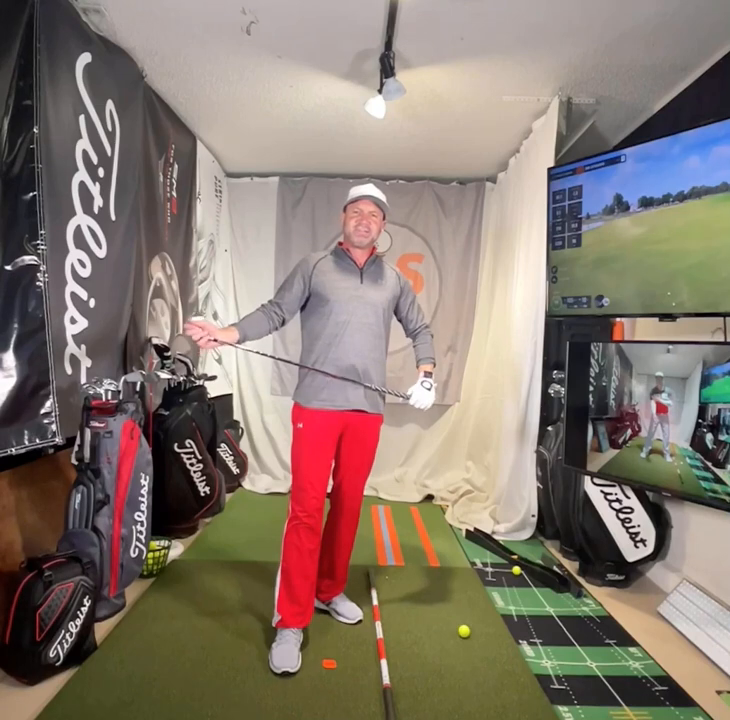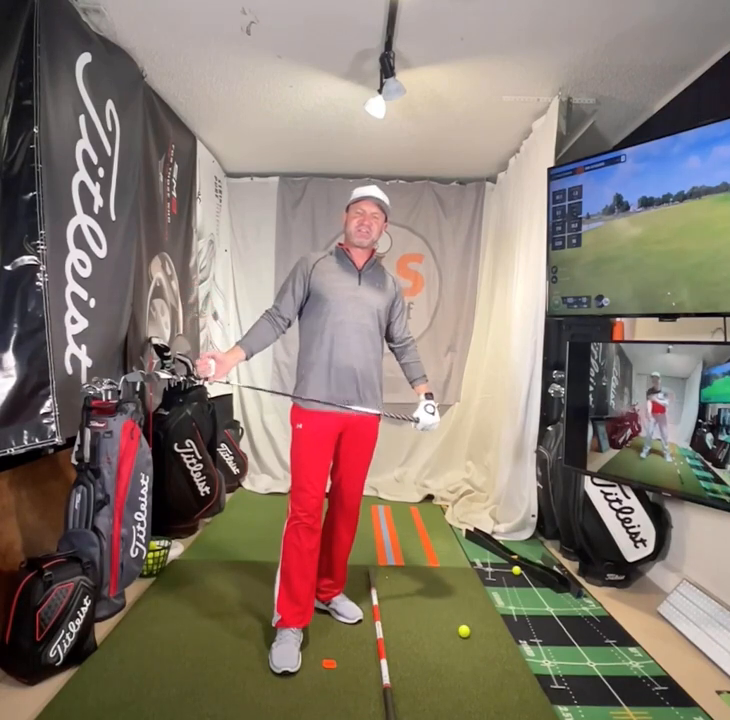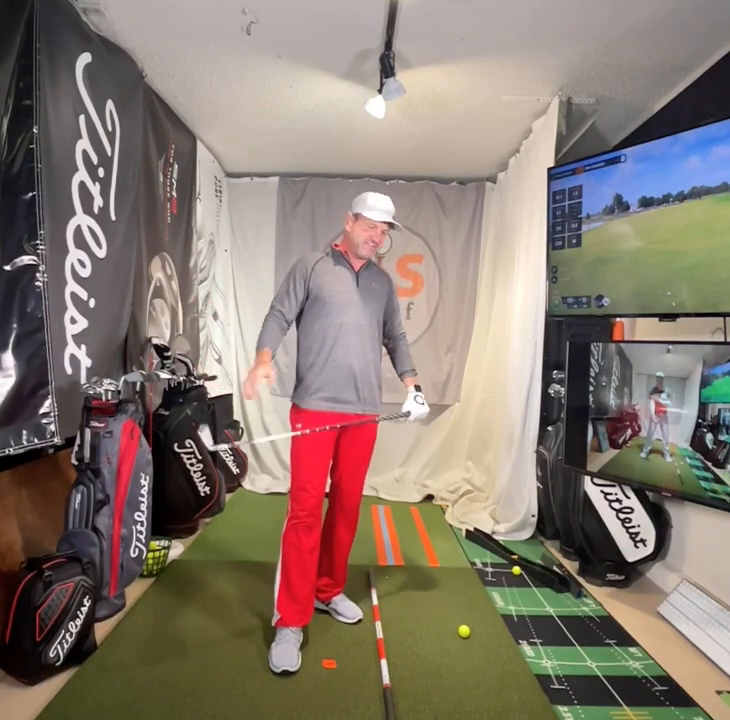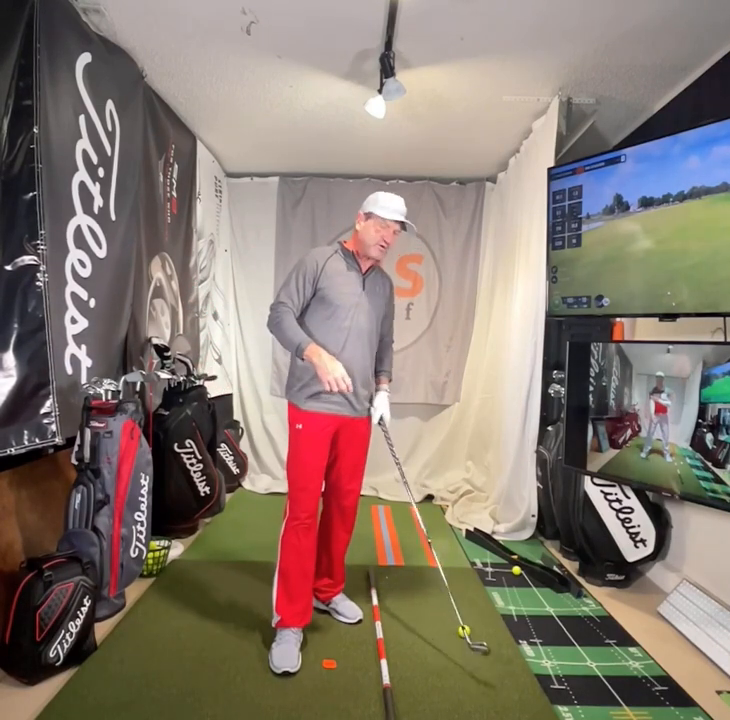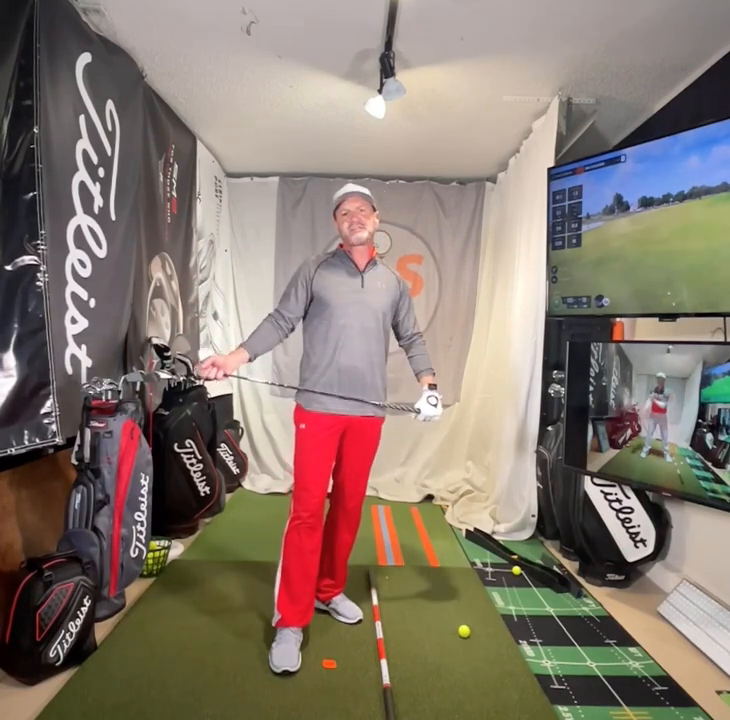
dt=1s
person 1, frame 1
left shoulder: (394, 280)
right shoulder: (313, 267)
left elbow: (419, 329)
right elbow: (275, 312)
left wrist: (426, 375)
right wrist: (224, 334)
left hip: (368, 410)
right hip: (316, 406)
left knee: (349, 504)
right knee: (306, 509)
left ankle: (330, 591)
right ankle: (290, 622)
person 1, frame 2
left shoulder: (390, 284)
right shoulder: (311, 266)
left elbow: (403, 344)
right elbow: (277, 318)
left wrist: (424, 395)
right wrist: (232, 356)
left hip: (365, 413)
right hip: (314, 407)
left knee: (347, 505)
right knee: (305, 509)
left ankle: (329, 591)
right ankle: (290, 622)
person 1, frame 3
left shoulder: (383, 282)
right shoulder: (311, 267)
left elbow: (394, 338)
right elbow: (278, 317)
left wrist: (412, 385)
right wrist: (263, 359)
left hip: (364, 413)
right hip: (315, 407)
left knee: (347, 504)
right knee: (304, 508)
left ankle: (329, 590)
right ankle: (290, 621)
person 1, frame 4
left shoulder: (384, 284)
right shoulder: (318, 262)
right elbow: (279, 316)
left wrist: (383, 386)
right wrist: (317, 356)
left hip: (358, 411)
right hip: (313, 406)
left knee: (344, 503)
right knee: (303, 509)
left ankle: (327, 590)
right ankle: (290, 621)
person 1, frame 5
left shoulder: (392, 280)
right shoulder: (314, 270)
left elbow: (411, 337)
right elbow: (281, 321)
left wrist: (428, 384)
right wrist: (238, 356)
left hip: (368, 413)
right hip: (317, 408)
left knee: (349, 506)
right knee: (307, 510)
left ankle: (329, 591)
right ankle: (290, 621)
